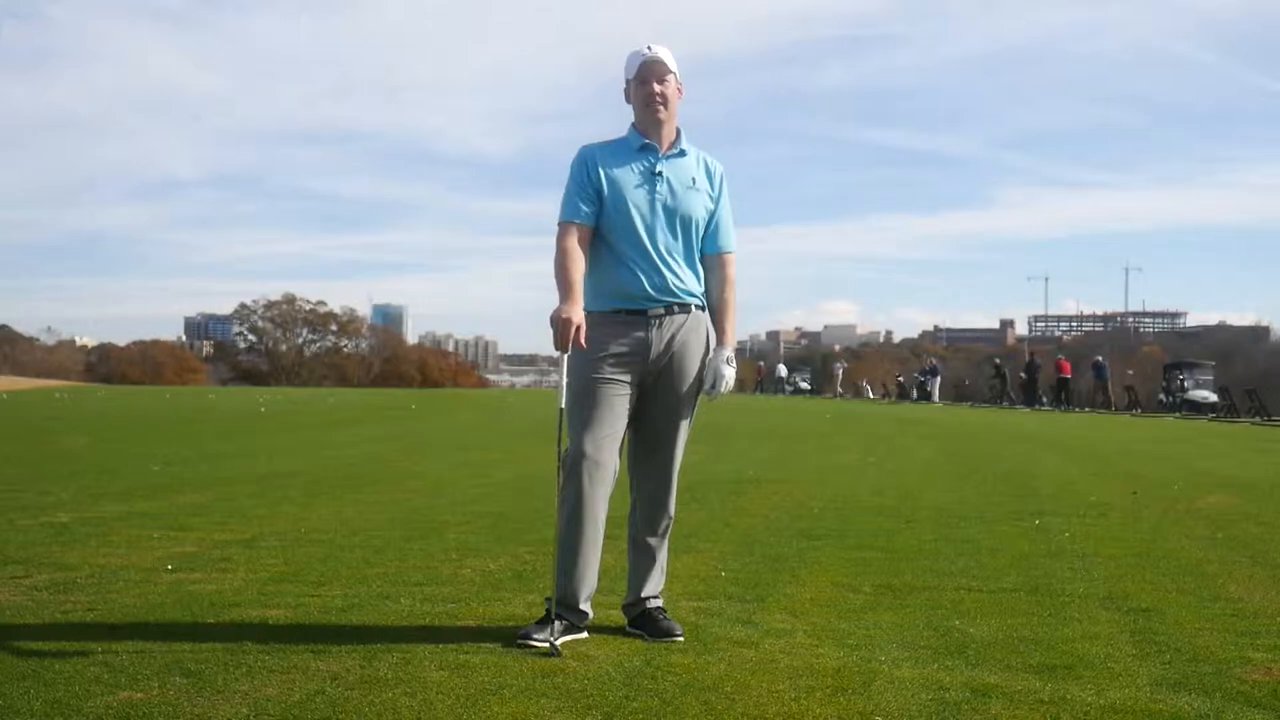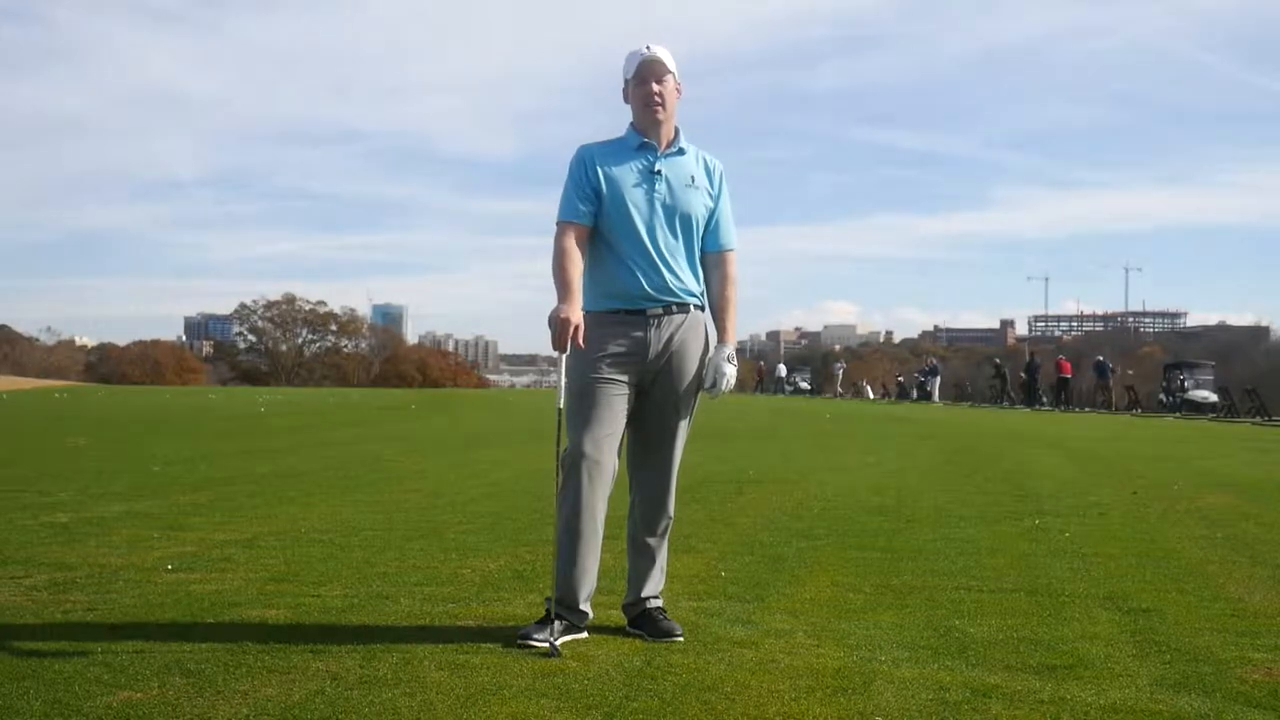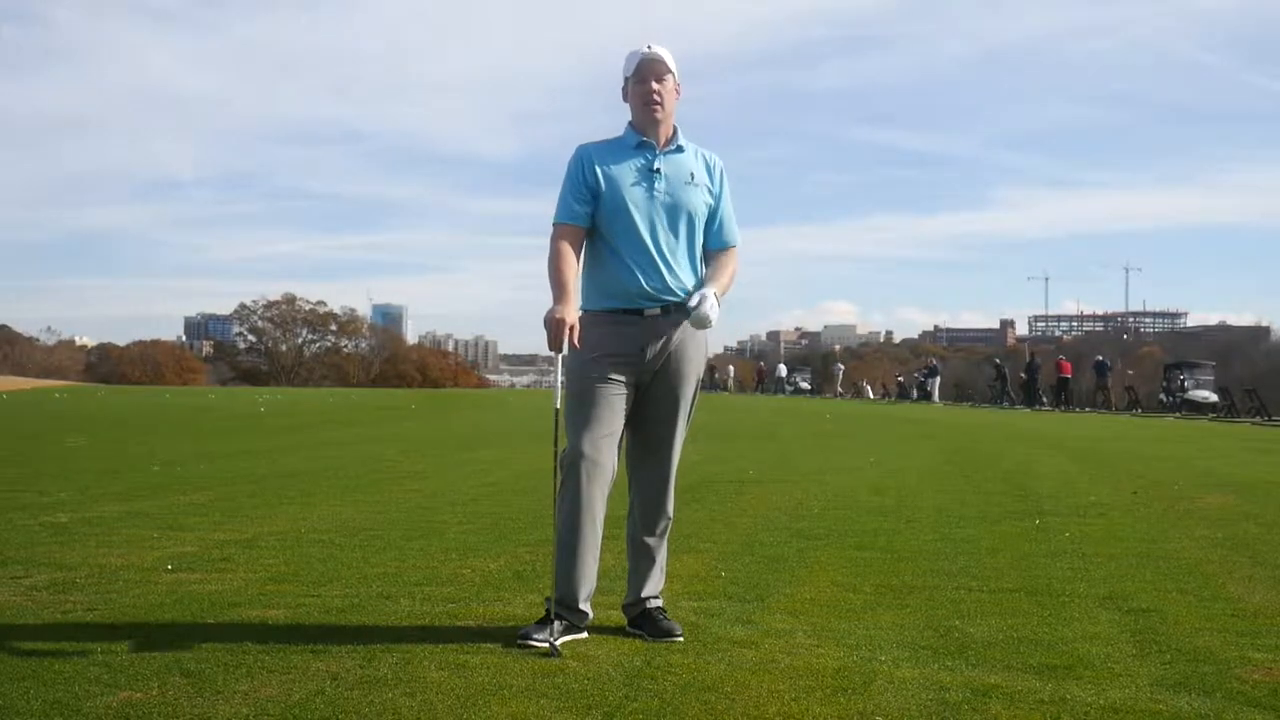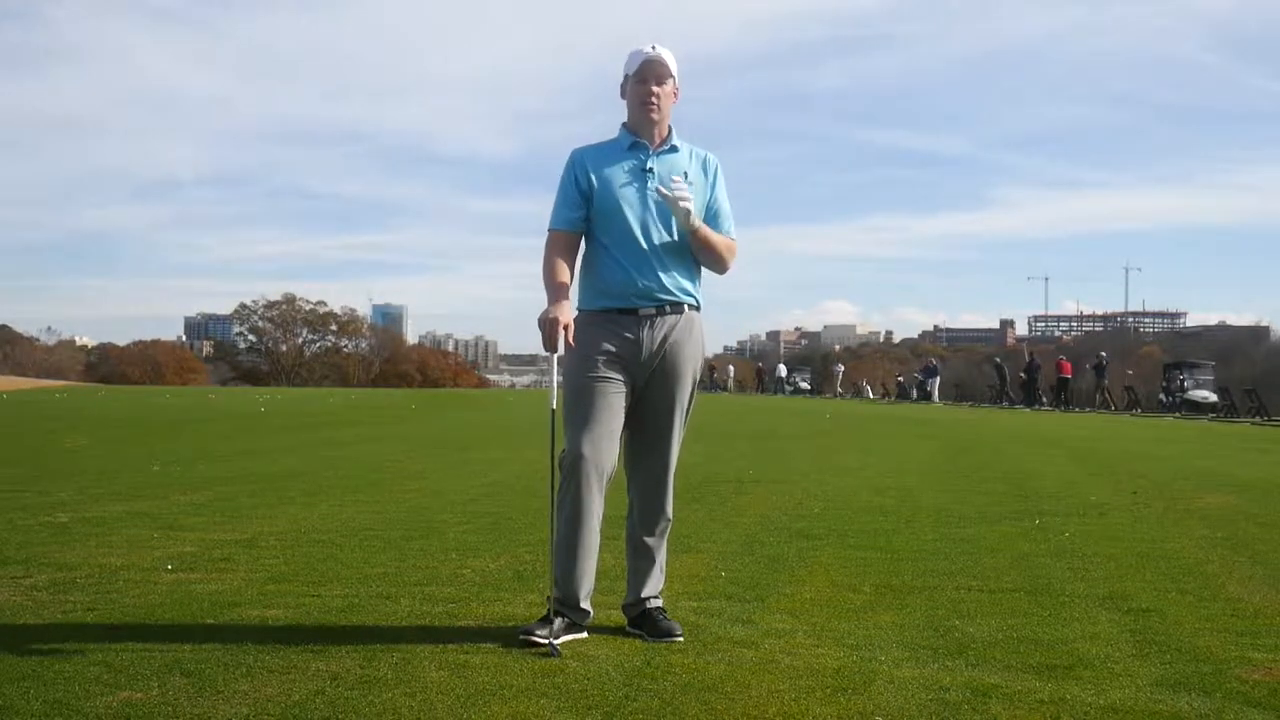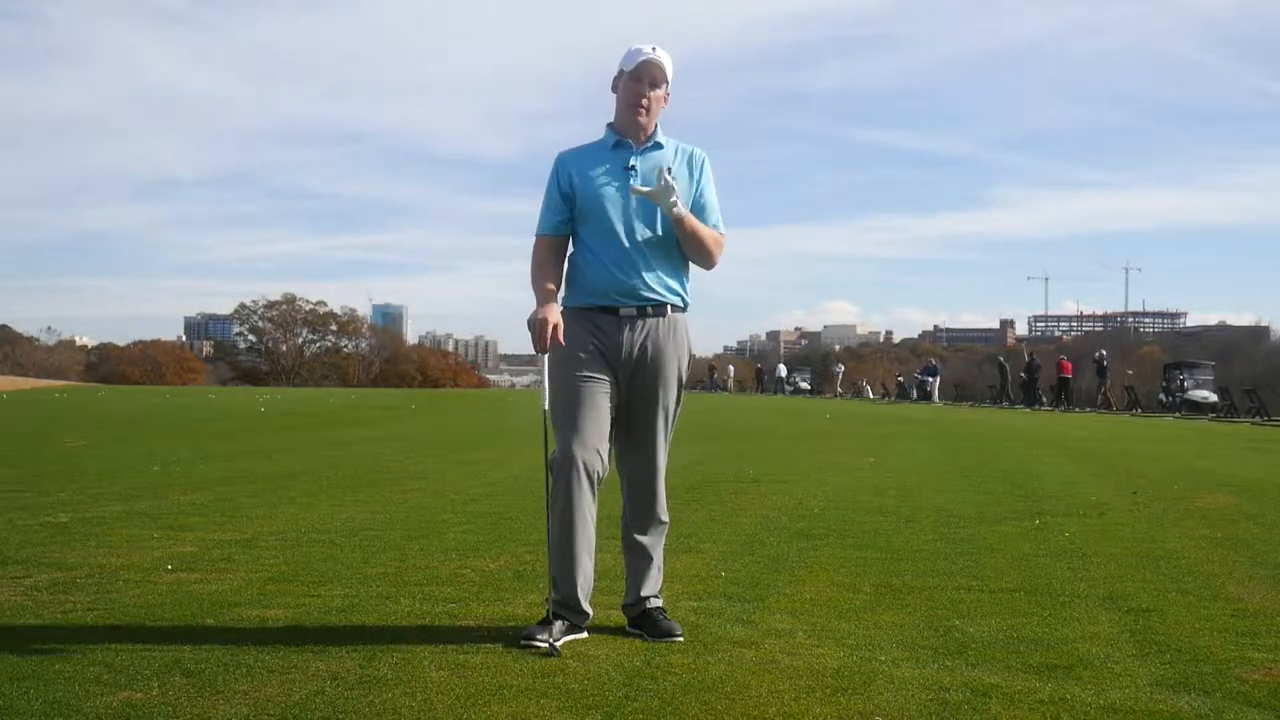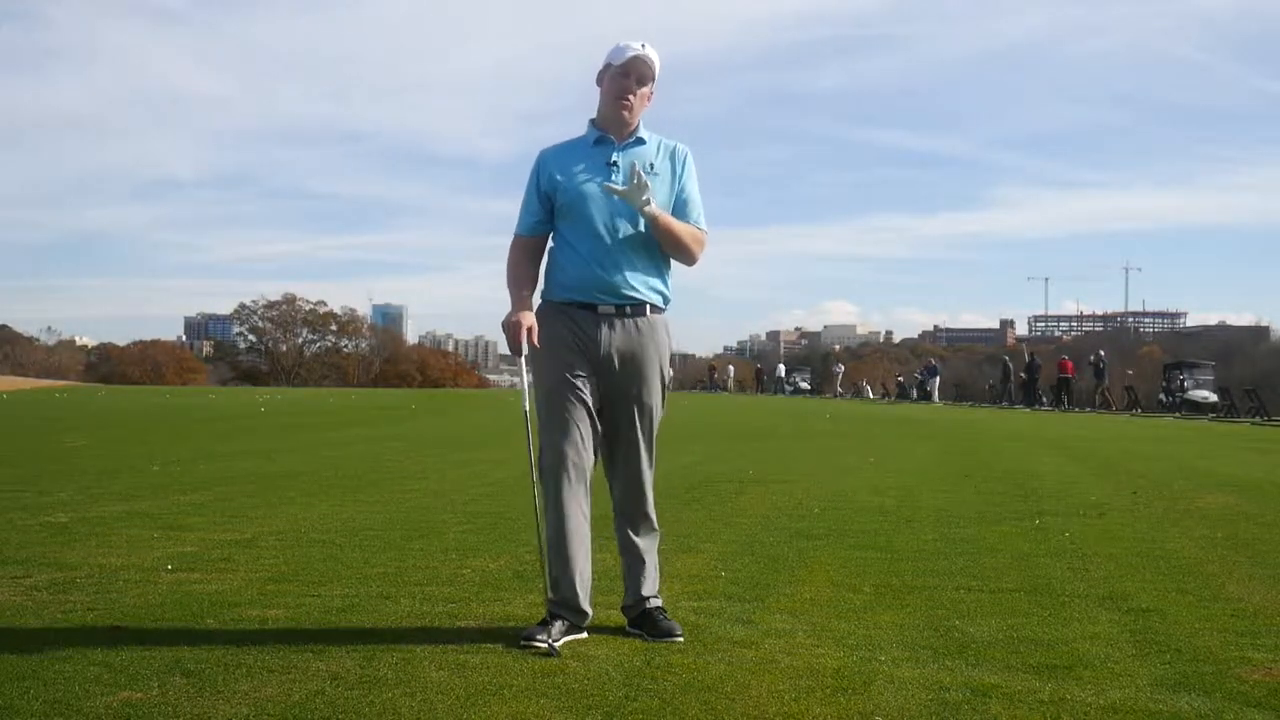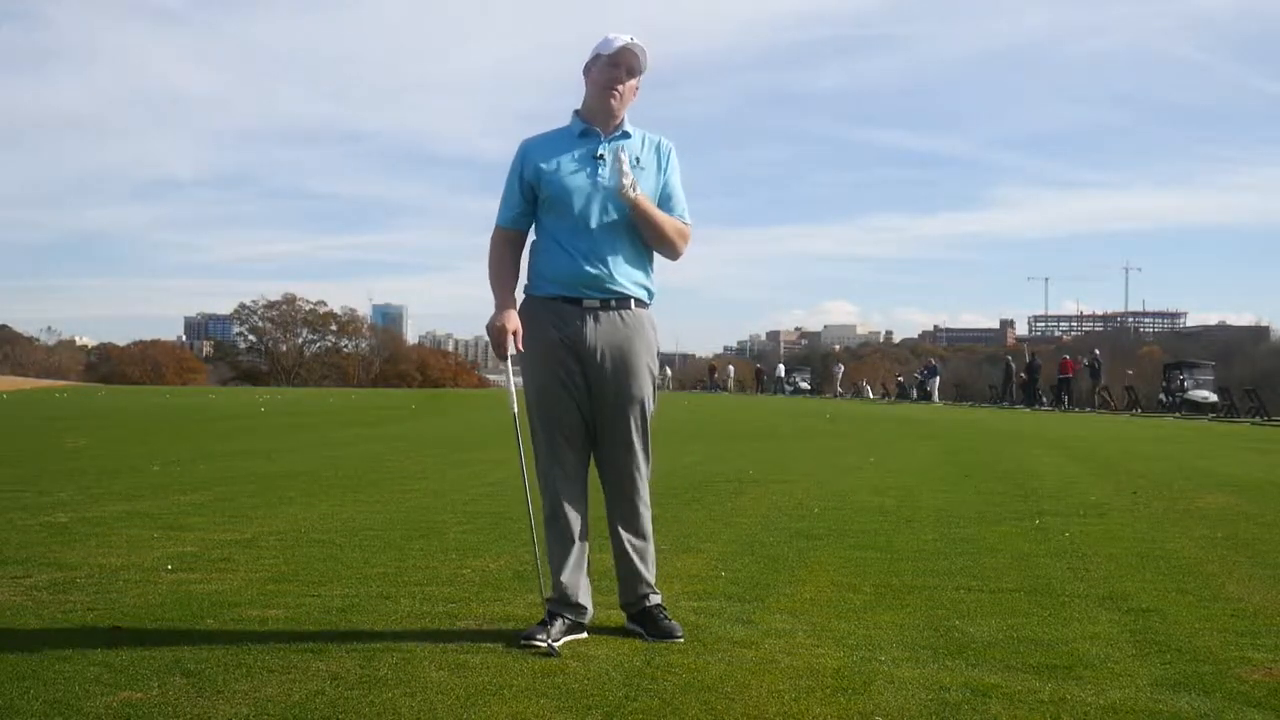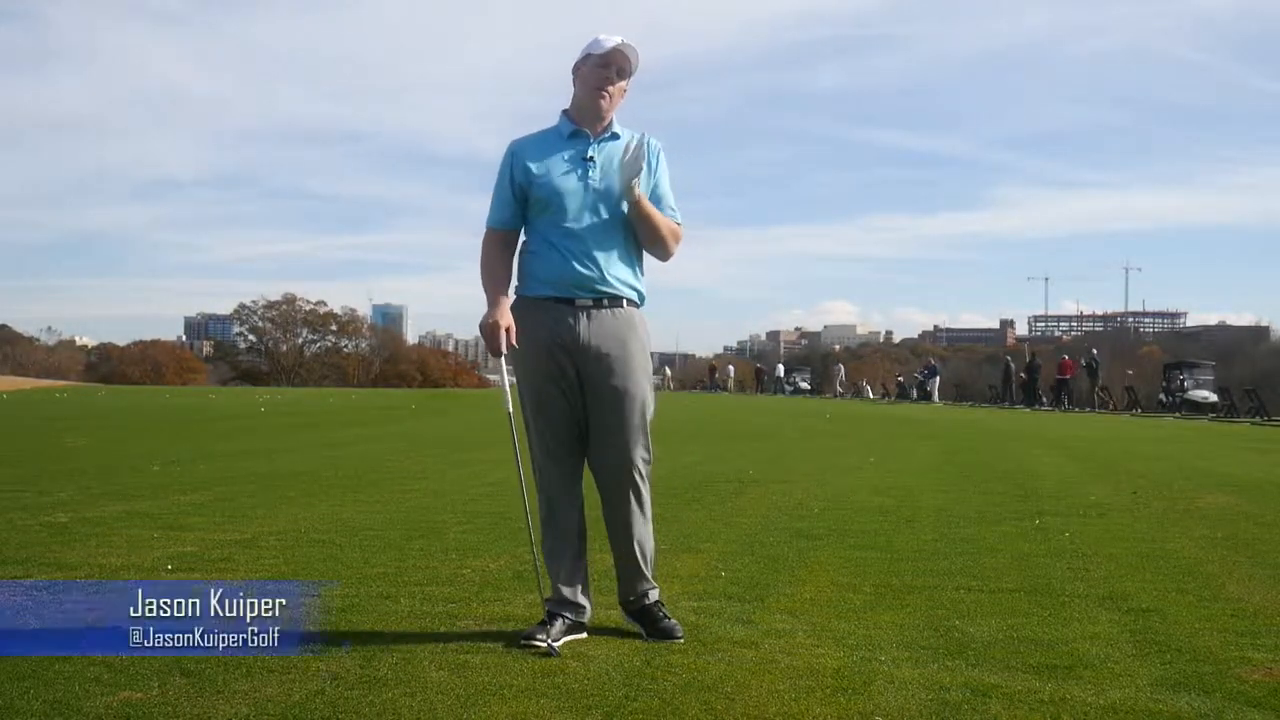
dt=0.3s
person 1, frame 1
left shoulder: (709, 171)
right shoulder: (595, 160)
left elbow: (721, 265)
right elbow: (573, 237)
left wrist: (725, 347)
right wrist: (570, 301)
left hip: (682, 332)
right hip: (609, 331)
left knee: (659, 477)
right knee: (588, 462)
left ankle: (646, 601)
right ankle: (570, 607)
person 1, frame 2
left shoulder: (708, 170)
right shoulder: (592, 160)
left elbow: (721, 263)
right elbow: (570, 236)
left wrist: (725, 345)
right wrist: (569, 301)
left hip: (682, 331)
right hip: (608, 331)
left knee: (658, 476)
right knee: (587, 462)
left ankle: (645, 601)
right ankle: (569, 607)
person 1, frame 3
left shoulder: (708, 168)
right shoulder: (591, 159)
left elbow: (726, 254)
right elbow: (567, 237)
left wrist: (713, 292)
right wrist: (564, 301)
left hip: (678, 333)
right hip: (605, 330)
left knee: (657, 474)
right knee: (585, 462)
left ankle: (645, 601)
right ankle: (569, 607)
person 1, frame 4
left shoulder: (703, 166)
right shoulder: (586, 162)
left elbow: (725, 257)
right elbow: (562, 242)
left wrist: (695, 224)
right wrist: (557, 300)
left hip: (675, 329)
right hip: (601, 330)
left knee: (656, 475)
right knee: (585, 461)
left ankle: (645, 601)
right ankle: (570, 606)
person 1, frame 5
left shoulder: (690, 162)
right shoulder: (571, 163)
left elbow: (711, 255)
right elbow: (548, 245)
left wrist: (677, 212)
right wrist: (546, 301)
left hip: (661, 328)
right hip: (586, 328)
left knee: (647, 472)
right knee: (575, 462)
left ankle: (644, 600)
right ankle: (569, 608)
person 1, frame 6
left shoulder: (673, 158)
right shoulder: (553, 160)
left elbow: (693, 250)
right elbow: (527, 243)
left wrist: (650, 211)
right wrist: (521, 304)
left hip: (641, 327)
right hip: (565, 325)
left knee: (635, 472)
right knee: (564, 464)
left ankle: (643, 599)
right ankle: (567, 606)
person 1, frame 7
left shoulder: (656, 152)
right shoulder: (536, 151)
left elbow: (677, 245)
right elbow: (507, 237)
left wrist: (633, 197)
right wrist: (504, 305)
left hip: (627, 322)
right hip: (550, 321)
left knee: (627, 468)
right knee: (560, 469)
left ankle: (642, 598)
right ankle: (567, 606)
person 1, frame 8
left shoulder: (646, 153)
right shoulder: (525, 152)
left elbow: (667, 247)
right elbow: (499, 238)
left wrist: (634, 194)
right wrist: (497, 302)
left hip: (618, 321)
right hip: (542, 320)
left knee: (626, 463)
right knee: (556, 470)
left ankle: (640, 593)
right ankle: (567, 605)
